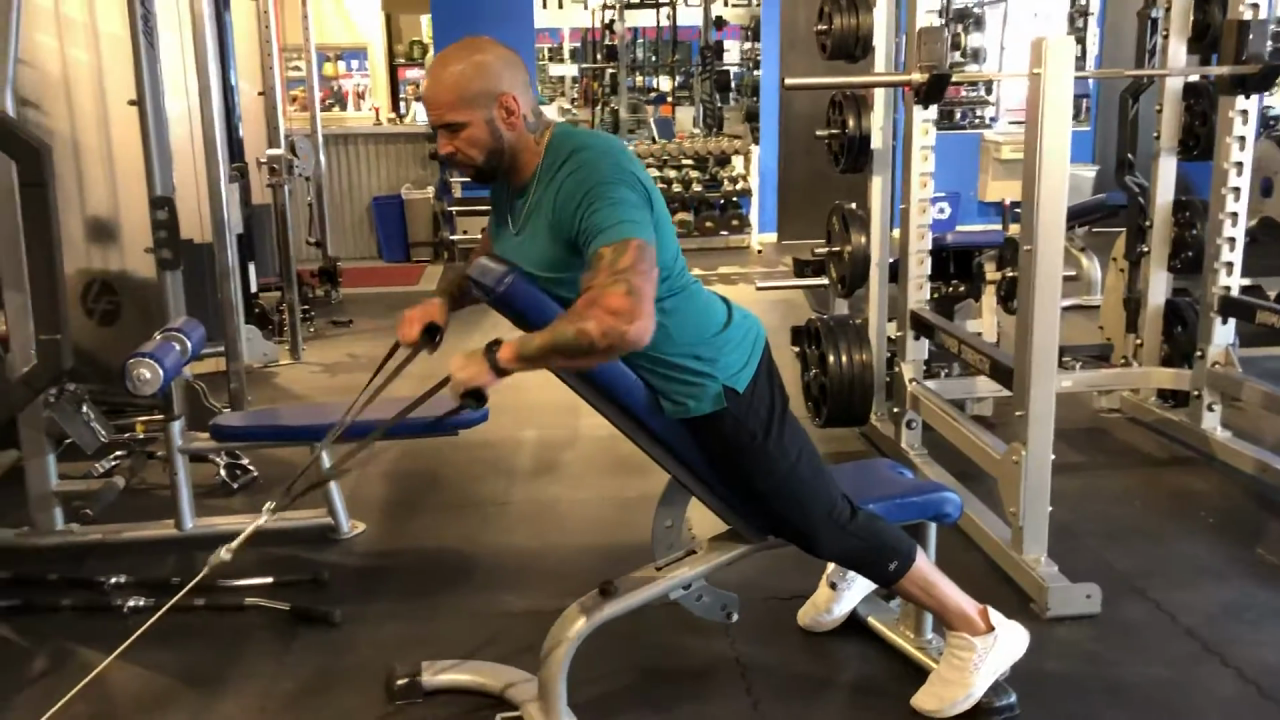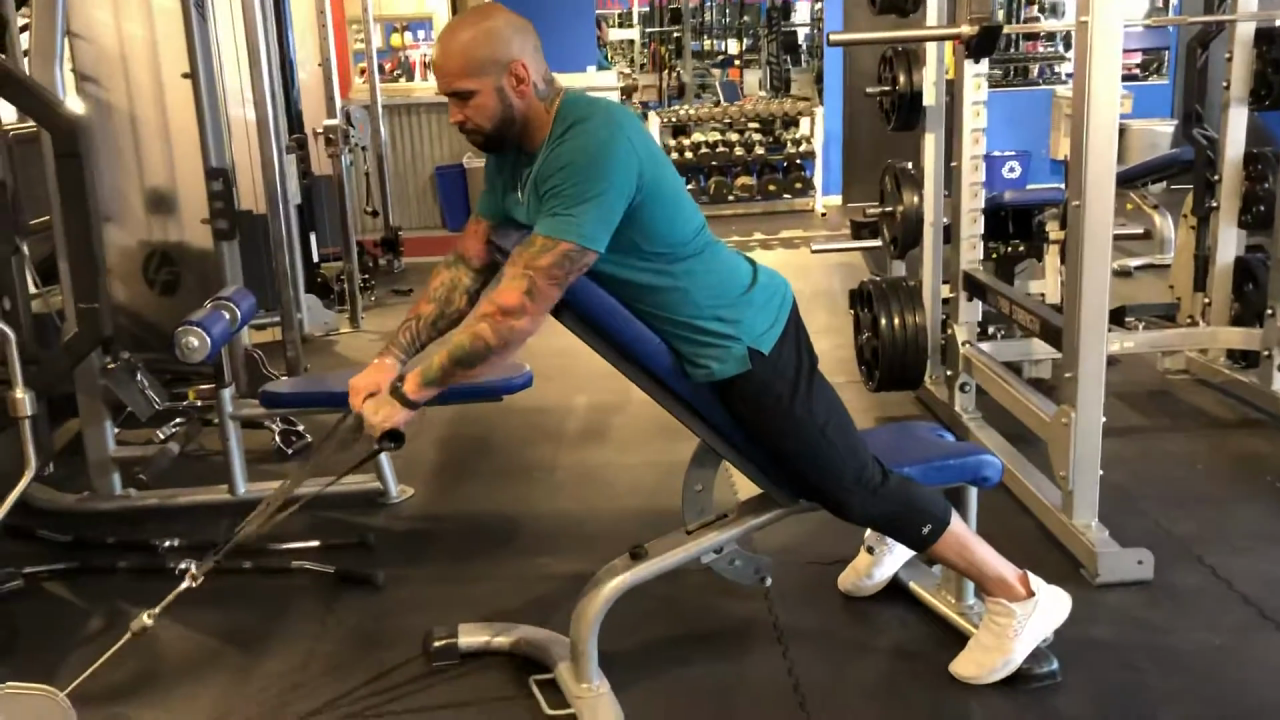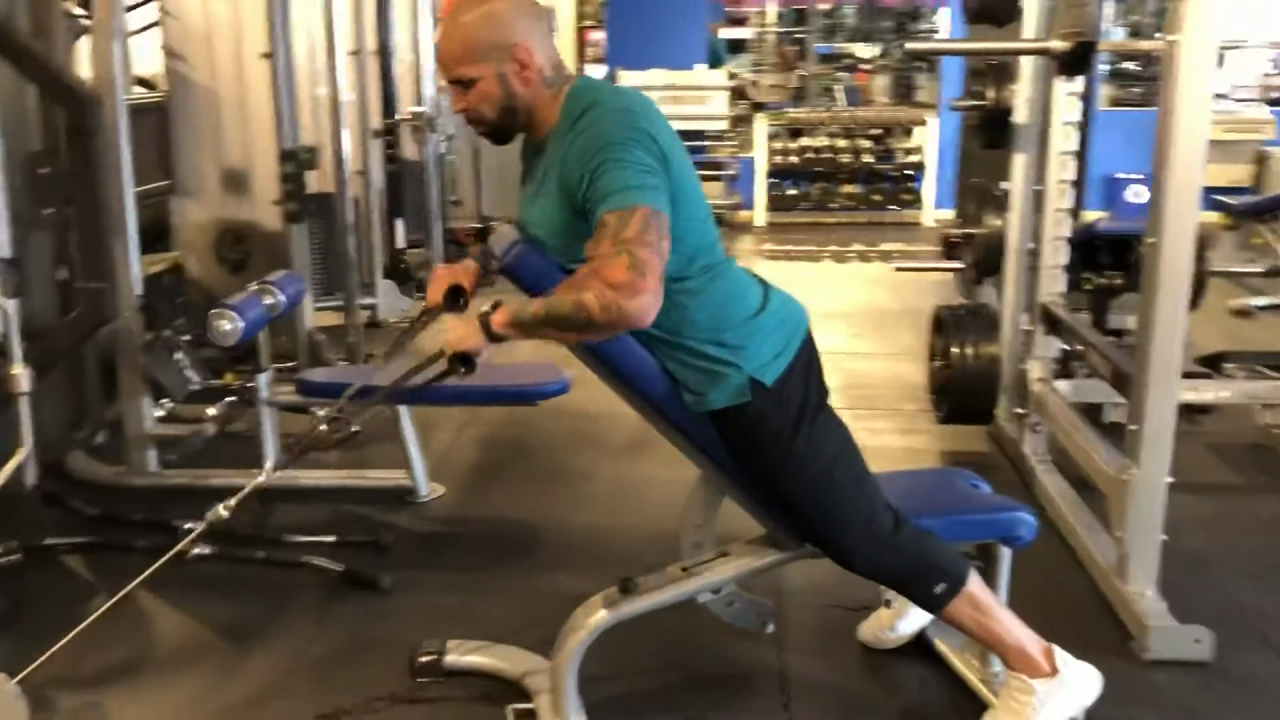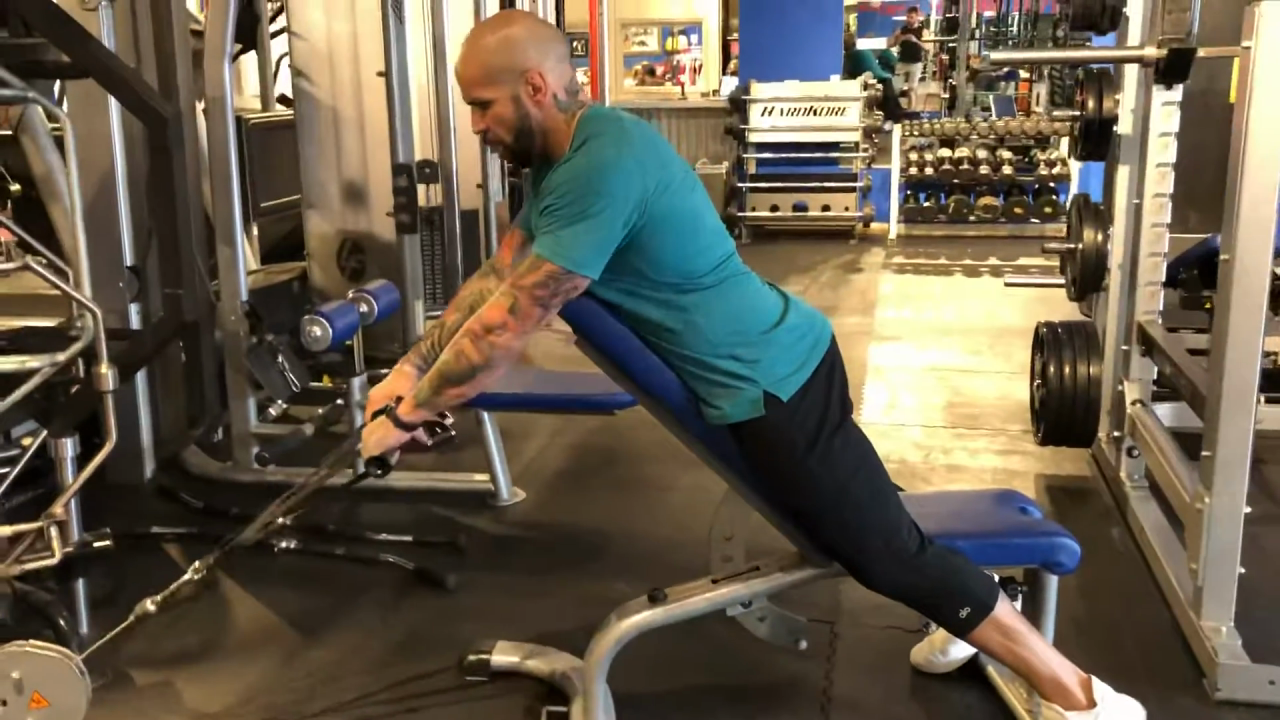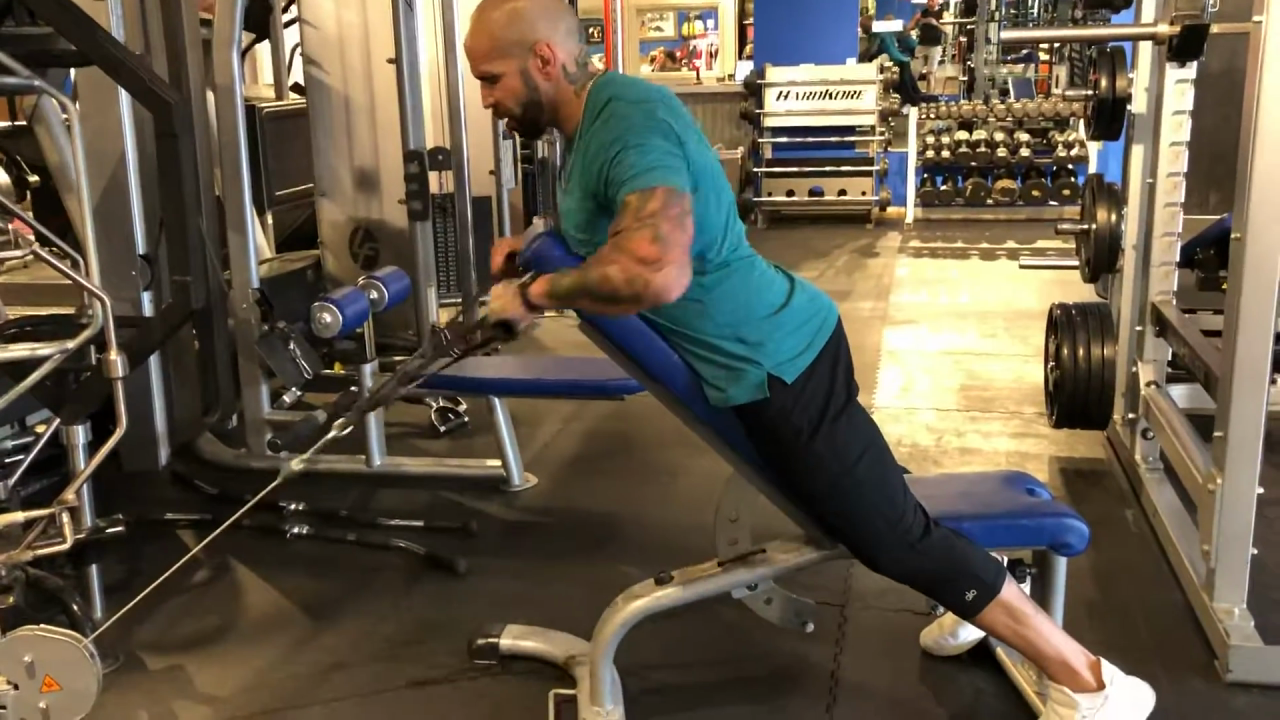
dt=1s
person 1, frame 1
left shoulder: (592, 172)
right shoulder: (512, 177)
left elbow: (624, 323)
right elbow: (495, 254)
left wrist: (498, 358)
right wrist: (444, 301)
left hip: (710, 377)
right hip: (672, 379)
left knee: (817, 515)
left ankle: (981, 629)
right ankle: (849, 568)
person 1, frame 2
left shoulder: (593, 145)
right shoulder: (511, 150)
left elbow: (516, 309)
right elbow: (469, 266)
left wrist: (410, 392)
right wrist: (393, 356)
left hip: (740, 338)
right hip: (697, 339)
left knee: (848, 480)
right knee: (818, 468)
left ankle: (1019, 596)
right ankle: (888, 535)
person 1, frame 3
left shoulder: (608, 130)
right shoulder: (549, 134)
left elbow: (628, 297)
right elbow: (553, 239)
left wrist: (493, 322)
right wrist: (481, 269)
left hip: (742, 366)
right hip: (720, 359)
left knee: (858, 532)
right ankle: (914, 587)
person 1, frame 4
left shoulder: (599, 168)
right shoulder: (571, 153)
left elbow: (504, 326)
right elbow: (499, 276)
left wrist: (407, 414)
right wrist: (410, 367)
left hip: (770, 384)
right hip: (770, 363)
left knee: (888, 552)
right knee: (871, 527)
right ankle: (972, 614)
person 1, frame 5
left shoulder: (626, 119)
right shoulder: (593, 121)
left elbow: (657, 273)
right elbow: (626, 233)
left wrist: (534, 293)
left hip: (775, 367)
right hip: (776, 347)
left knee: (895, 537)
right knee: (880, 511)
right ankle: (986, 595)
